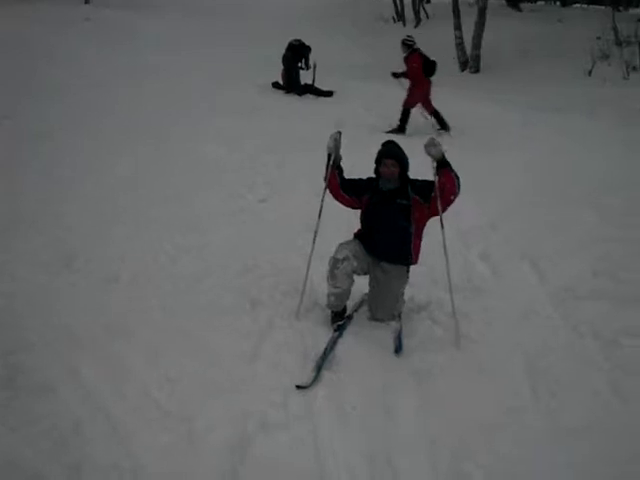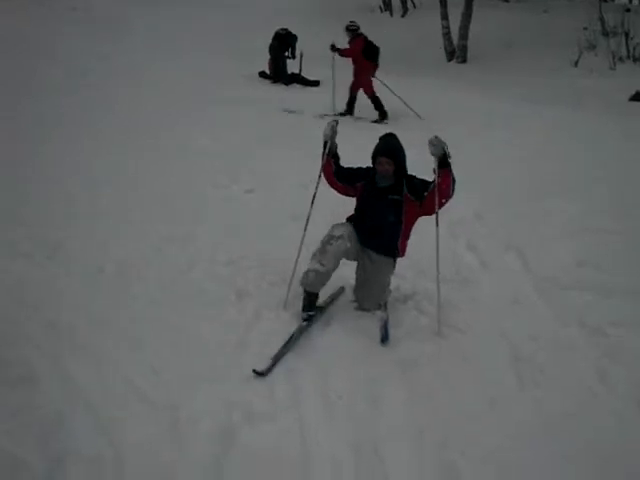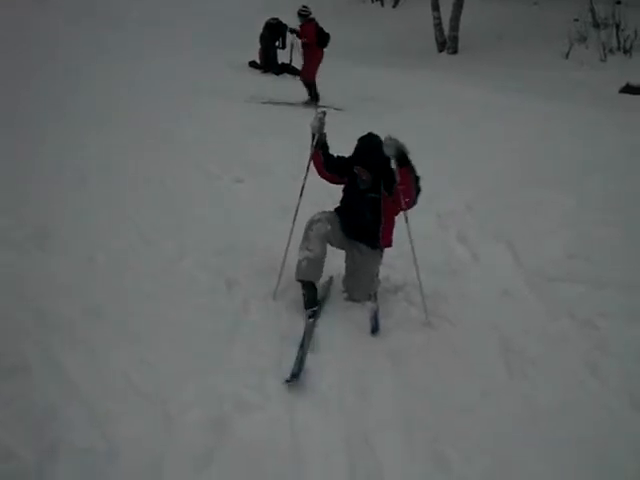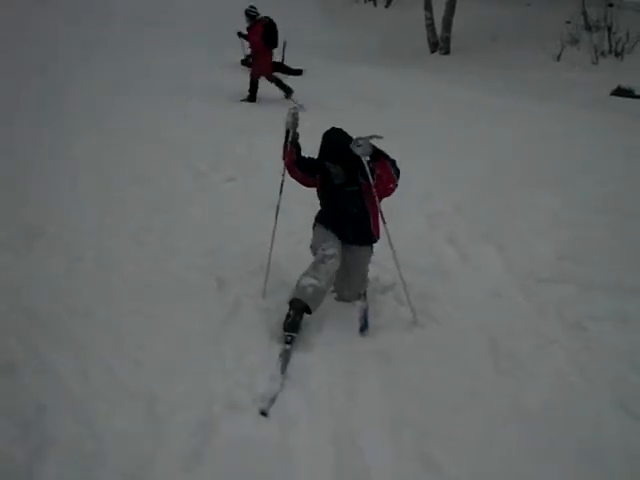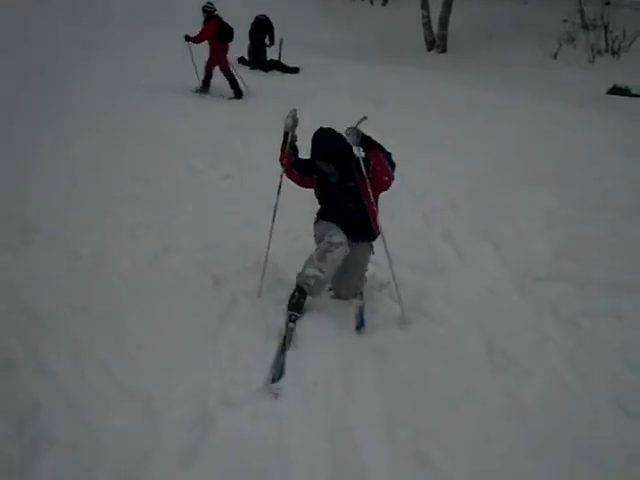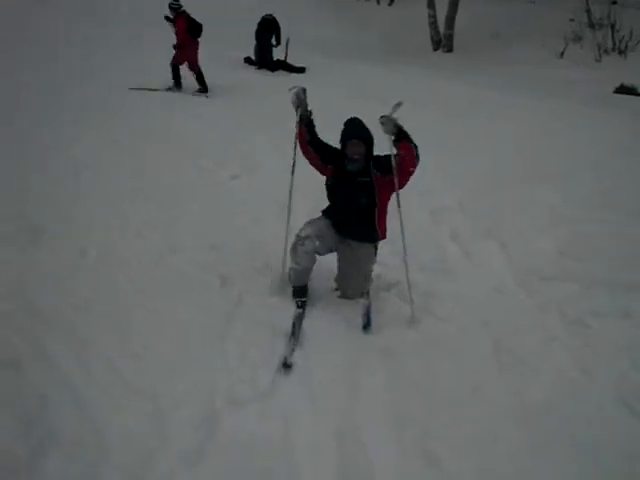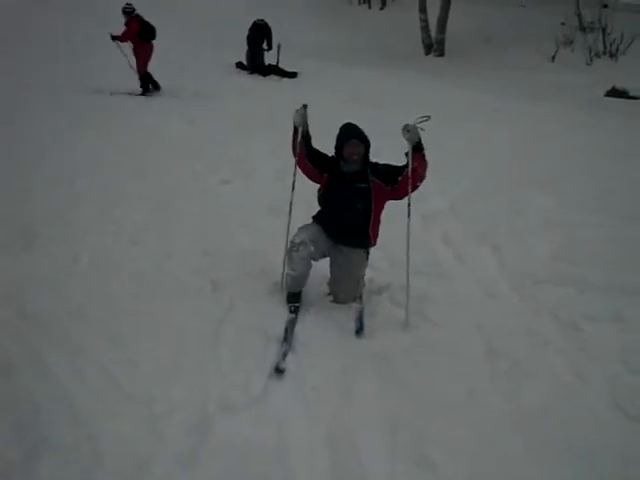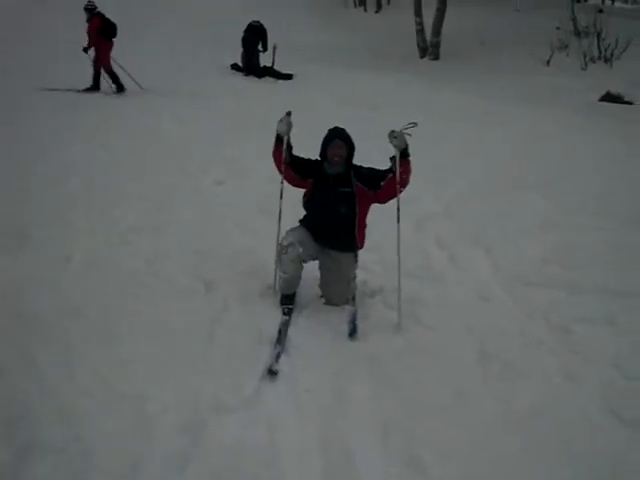
dt=0.5s
person 1, frame 1
left shoulder: (417, 192)
right shoulder: (369, 188)
left elbow: (449, 193)
right elbow: (340, 190)
left wrist: (440, 162)
right wrist: (334, 162)
left hip: (394, 264)
right hip: (365, 251)
left knee: (382, 317)
right knee: (343, 257)
left ankle: (392, 301)
right ankle: (337, 308)
person 1, frame 2
left shoulder: (411, 189)
right shoulder: (365, 178)
left elbow: (441, 194)
right elbow: (337, 177)
left wrist: (441, 162)
right wrist: (330, 148)
left hip: (382, 254)
right hip: (356, 237)
left knee: (368, 305)
right knee: (338, 237)
left ankle: (375, 293)
right ankle: (311, 290)
person 1, frame 3
left shoulder: (390, 183)
right shoulder: (351, 171)
left elbow: (409, 195)
right elbow: (326, 167)
left wrist: (401, 159)
right wrist: (319, 138)
left hip: (368, 244)
right hip: (342, 228)
left knee: (358, 296)
right knee: (318, 224)
left ankle: (366, 285)
right ankle: (308, 284)
person 1, frame 4
left shoulder: (366, 176)
right shoulder: (322, 171)
left elbow: (390, 181)
right elbow: (296, 167)
left wrist: (374, 155)
right wrist: (292, 136)
left hip: (358, 240)
right hip: (327, 230)
left knee: (348, 295)
right knee: (329, 257)
left ankle: (353, 286)
right ankle: (299, 305)
person 1, frame 5
left shoulder: (362, 171)
right shoulder: (318, 172)
left elbow: (386, 174)
right elbow: (292, 167)
left wrist: (365, 143)
right wrist: (289, 136)
left hip: (359, 237)
right hip: (329, 226)
left knee: (345, 292)
right knee: (336, 244)
left ankle: (351, 285)
right ankle: (302, 290)
person 1, frame 6
left shoulder: (380, 168)
right shoulder: (335, 162)
left elbow: (407, 165)
right elbow: (311, 144)
left wrist: (398, 135)
right wrist: (303, 115)
left hip: (362, 240)
right hip: (332, 226)
left knee: (351, 292)
right knee: (306, 239)
left ankle: (357, 278)
right ankle: (299, 282)
person 1, frame 7
left shoulder: (378, 176)
right shoulder: (329, 168)
left elbow: (412, 178)
right elbow: (304, 156)
left wrist: (415, 147)
right wrist: (301, 131)
left hip: (354, 245)
right hip: (324, 231)
left knee: (344, 297)
right knee: (301, 244)
left ankle: (353, 278)
right ankle: (294, 290)
person 1, frame 8
left shoulder: (361, 179)
right shoulder: (312, 172)
left elbow: (396, 182)
right elbow: (285, 165)
left wrist: (401, 153)
right wrist: (282, 138)
left hip: (342, 247)
right hip: (311, 234)
left knee: (336, 300)
right knee: (289, 246)
left ankle: (346, 277)
right ankle: (288, 293)
